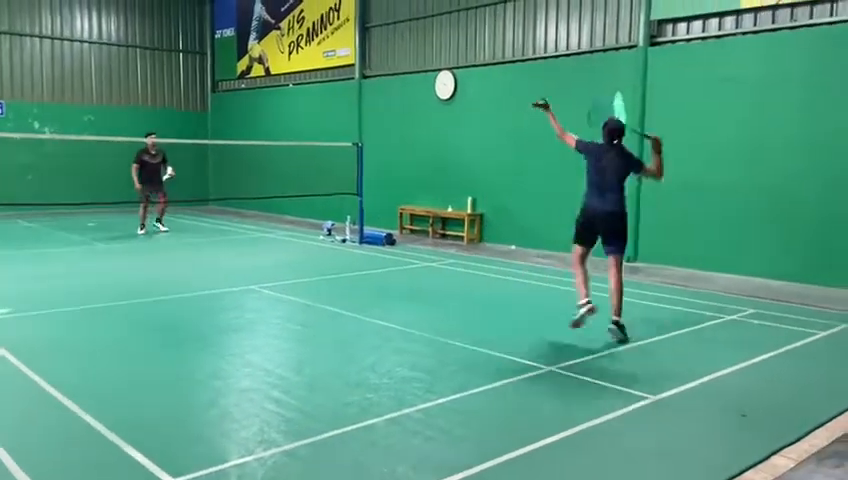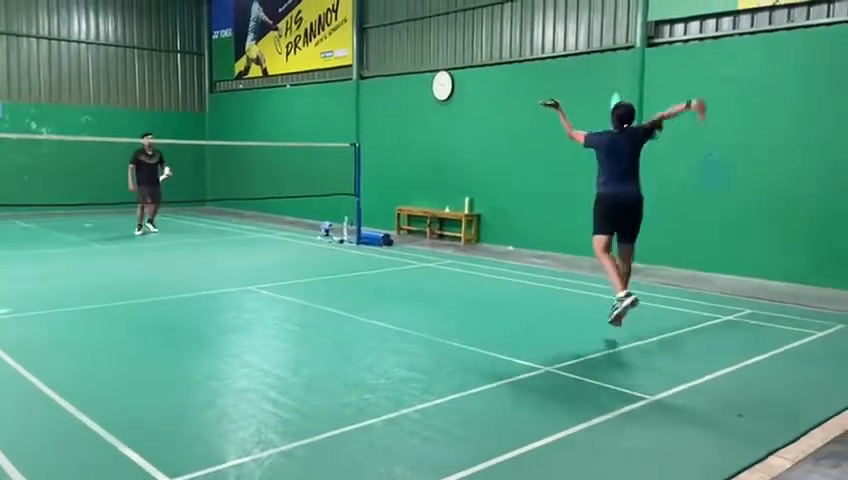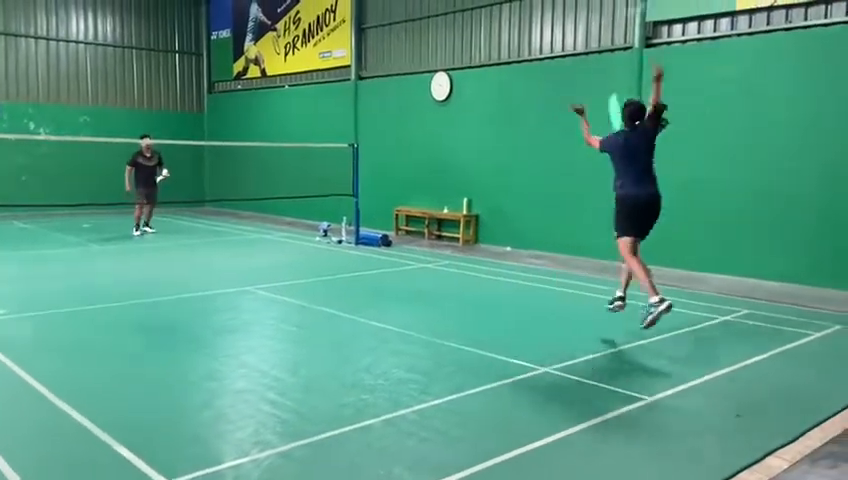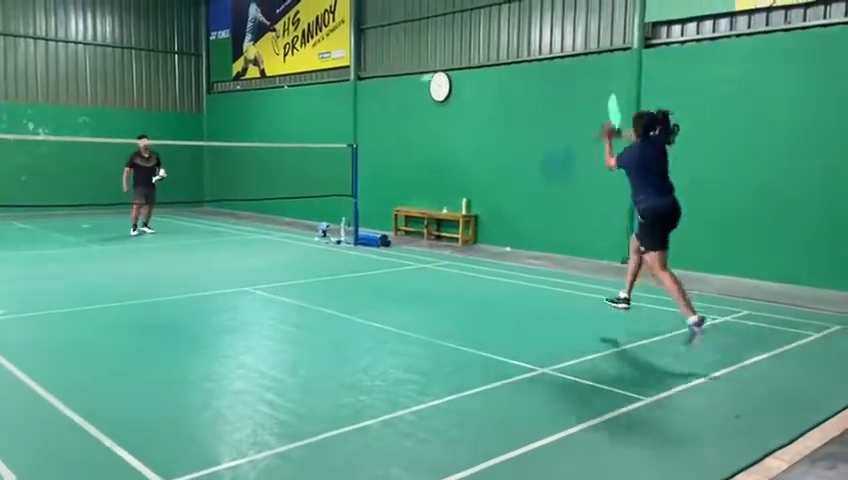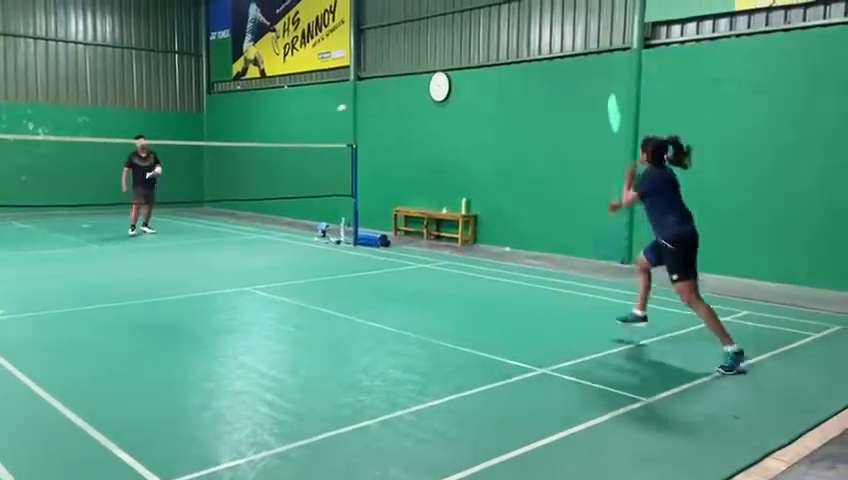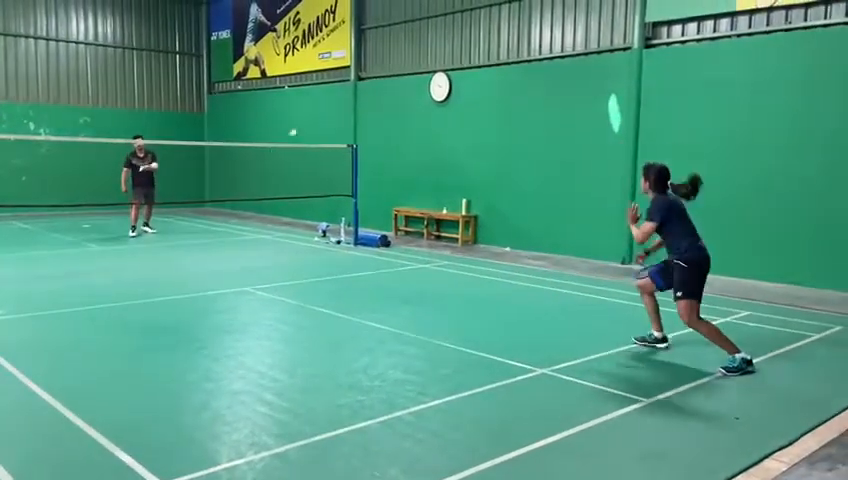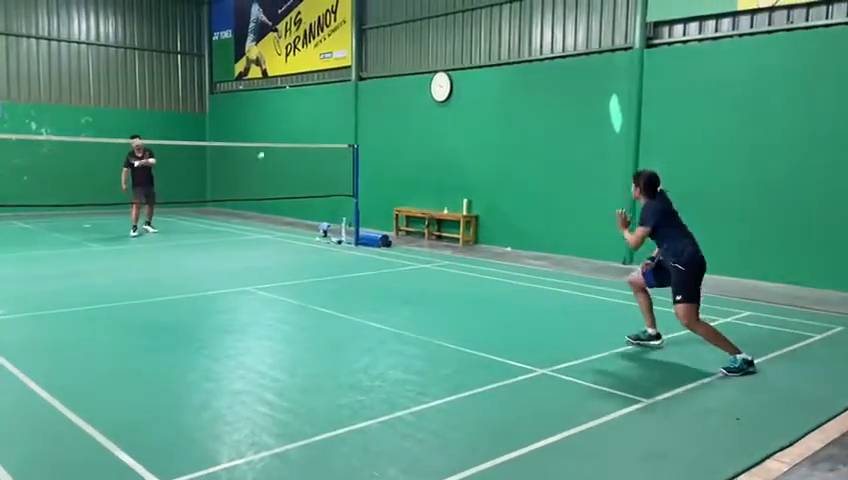
dt=0.1s
person 1, frame 1
left shoulder: (592, 148)
right shoulder: (627, 158)
left elbow: (562, 134)
right elbow: (656, 175)
left wrist: (549, 112)
right wrist: (657, 151)
left hip: (590, 213)
right hip: (615, 216)
left knee: (577, 260)
right knee: (615, 270)
left ankle: (584, 302)
right ankle: (616, 321)
person 1, frame 2
left shoulder: (602, 138)
right shoulder: (639, 134)
left elbow: (572, 133)
right elbow: (661, 116)
left wrist: (559, 110)
right wrist: (690, 105)
left hip: (607, 200)
right hip: (632, 201)
left knee: (601, 250)
right knee: (625, 257)
left ankle: (623, 296)
right ankle: (623, 298)
person 1, frame 3
left shoulder: (616, 139)
right shoulder: (649, 131)
left elbow: (591, 141)
right elbow: (655, 108)
left wrist: (582, 117)
right wrist: (657, 81)
left hip: (629, 200)
right hip: (652, 200)
left knee: (627, 253)
right knee: (632, 247)
left ankle: (657, 300)
right ankle: (621, 294)
person 1, frame 4
left shoulder: (632, 151)
right shoulder: (657, 141)
left elbow: (610, 164)
left wrist: (608, 142)
right wrist: (619, 134)
left hip: (651, 212)
right hip: (668, 208)
left knee: (659, 269)
right knee: (635, 245)
left ankle: (694, 319)
right ankle: (624, 296)
person 1, frame 5
left shoulder: (648, 175)
right shoulder: (664, 172)
left elbow: (627, 201)
left wrist: (628, 184)
right wrist: (619, 203)
left hip: (677, 239)
right hip: (673, 238)
left knee: (690, 298)
right knee: (642, 263)
left ankle: (732, 350)
right ankle: (639, 314)
person 1, frame 6
left shoulder: (659, 203)
right shoulder: (666, 200)
left elbow: (640, 238)
left wrist: (632, 224)
right wrist: (649, 252)
left hip: (690, 262)
right hip: (680, 260)
left knee: (689, 318)
right knee: (643, 286)
left ankle: (741, 358)
right ankle: (658, 336)
person 1, frame 7
left shoulder: (653, 208)
right shoulder: (657, 204)
left elbow: (634, 243)
left wrist: (624, 228)
right wrist: (655, 259)
left hip: (687, 264)
right hip: (674, 262)
left knee: (688, 320)
right knee: (635, 281)
left ankle: (742, 358)
right ankle: (652, 333)
